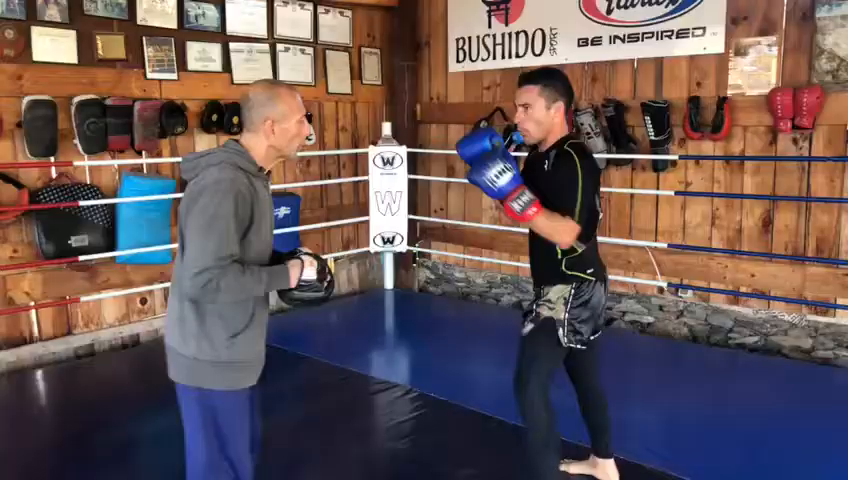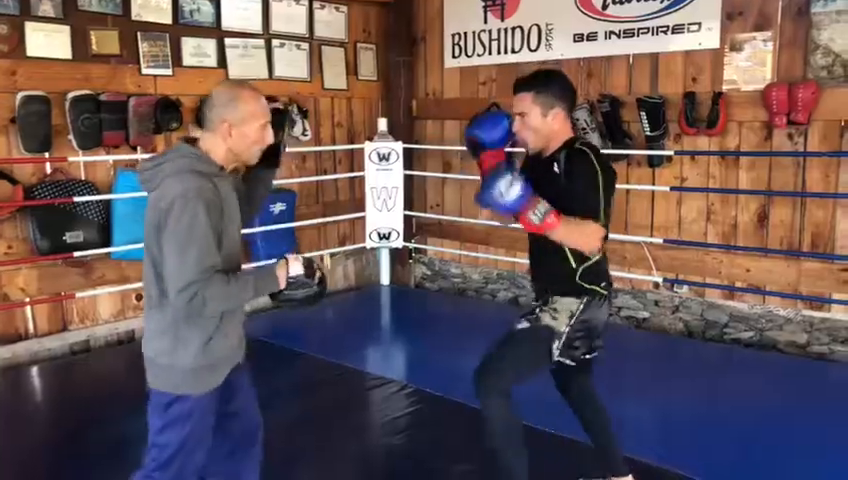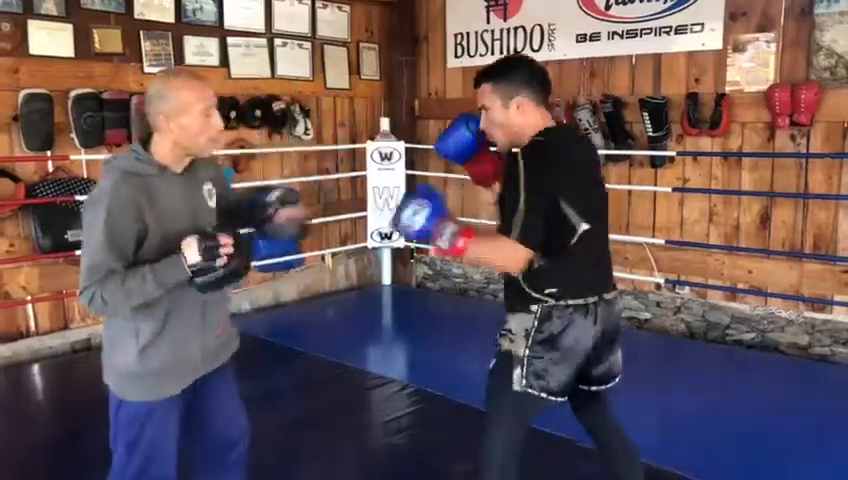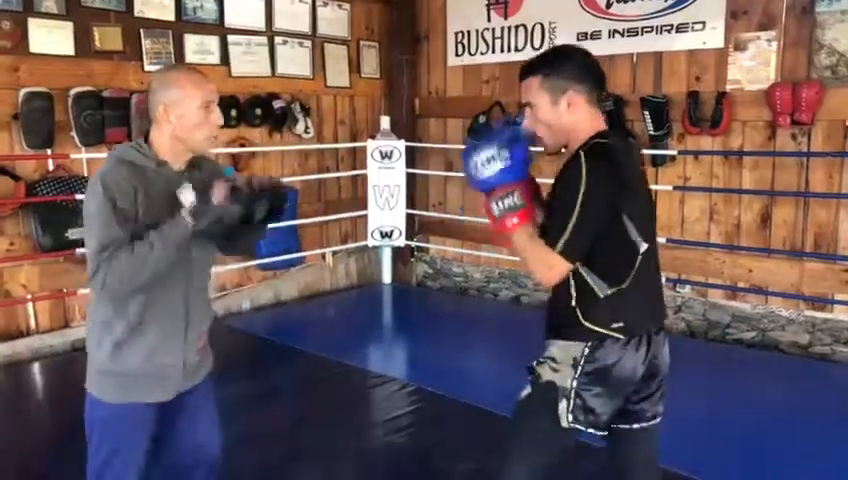
dt=0.4s
person 1, frame 1
left shoulder: (574, 160)
right shoulder: (541, 155)
left elbow: (565, 234)
right elbow: (527, 204)
left wrist: (514, 194)
right wrist: (487, 168)
left hip: (570, 288)
right hip: (578, 286)
left knee: (530, 382)
right knee: (582, 370)
person 1, frame 2
left shoulder: (587, 163)
right shoulder: (541, 160)
left elbow: (589, 240)
right elbow: (506, 197)
left wrist: (533, 211)
right wrist: (490, 156)
left hip: (575, 301)
right hip: (579, 297)
left knee: (490, 383)
right knee: (575, 384)
person 1, frame 3
left shoulder: (530, 160)
right shoulder: (576, 146)
left elbow: (515, 256)
left wrist: (446, 233)
right wrist: (481, 163)
left hip: (548, 317)
right hip: (598, 308)
left knee: (501, 435)
right knee: (598, 415)
person 1, frame 4
left shoulder: (588, 167)
right shoulder: (619, 154)
left elbow: (548, 270)
left wrist: (506, 201)
right wrist: (522, 186)
left hip: (592, 350)
right hip: (642, 345)
person 2, frame 1
left shoulder: (250, 176)
right shoulder: (223, 184)
right elbow: (207, 279)
left wrist: (291, 263)
right wrist: (285, 276)
left hip: (232, 350)
right hip: (211, 356)
person 2, frame 2
left shoulder: (219, 172)
right shoulder: (187, 193)
left elbow: (238, 212)
right elbow: (193, 294)
left wrist: (264, 166)
right wrist: (273, 275)
left hip: (220, 350)
right hip: (187, 361)
left knee: (241, 434)
person 2, frame 3
left shoulder: (205, 171)
right shoulder: (118, 194)
left elbow: (228, 213)
right elbow: (97, 294)
left wrist: (270, 214)
right wrist: (180, 264)
left hip: (208, 349)
right hip: (149, 367)
left knee: (229, 441)
person 2, frame 4
left shoulder: (207, 173)
right shoulder: (116, 179)
left elbow: (235, 243)
right elbow: (108, 276)
left wrist: (252, 212)
right wrist: (187, 221)
left hip: (188, 358)
right hip: (126, 367)
